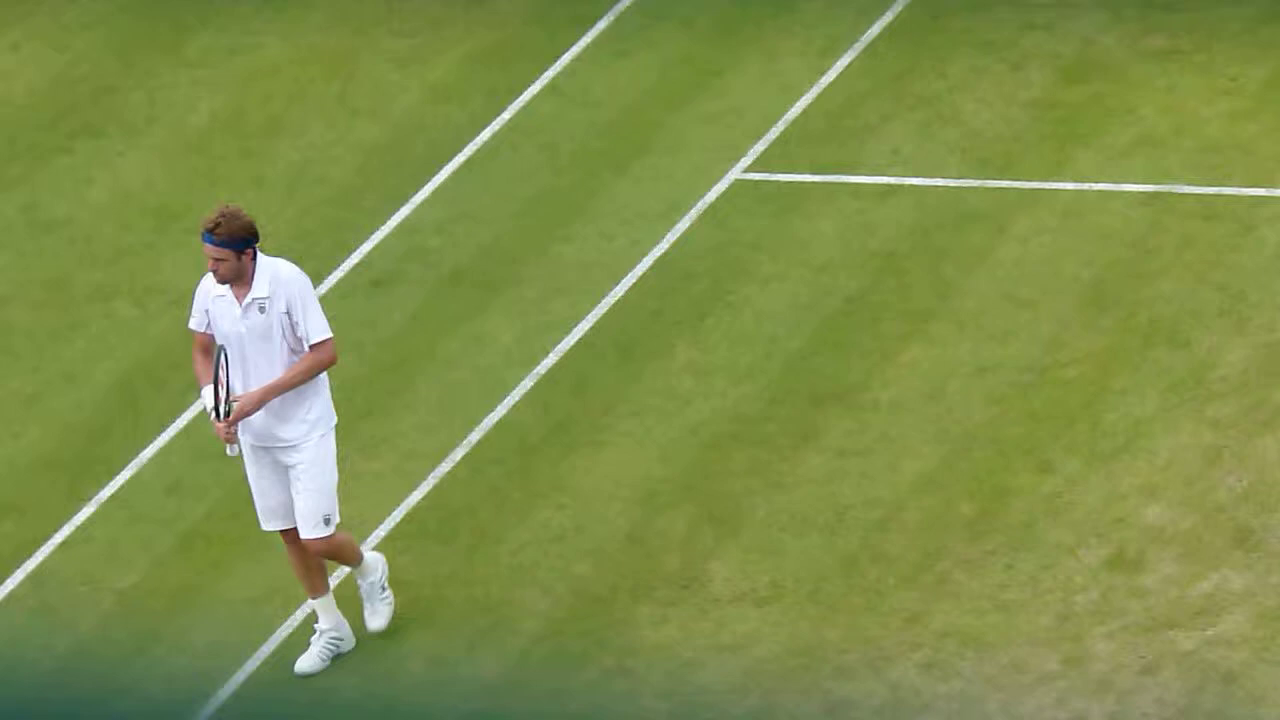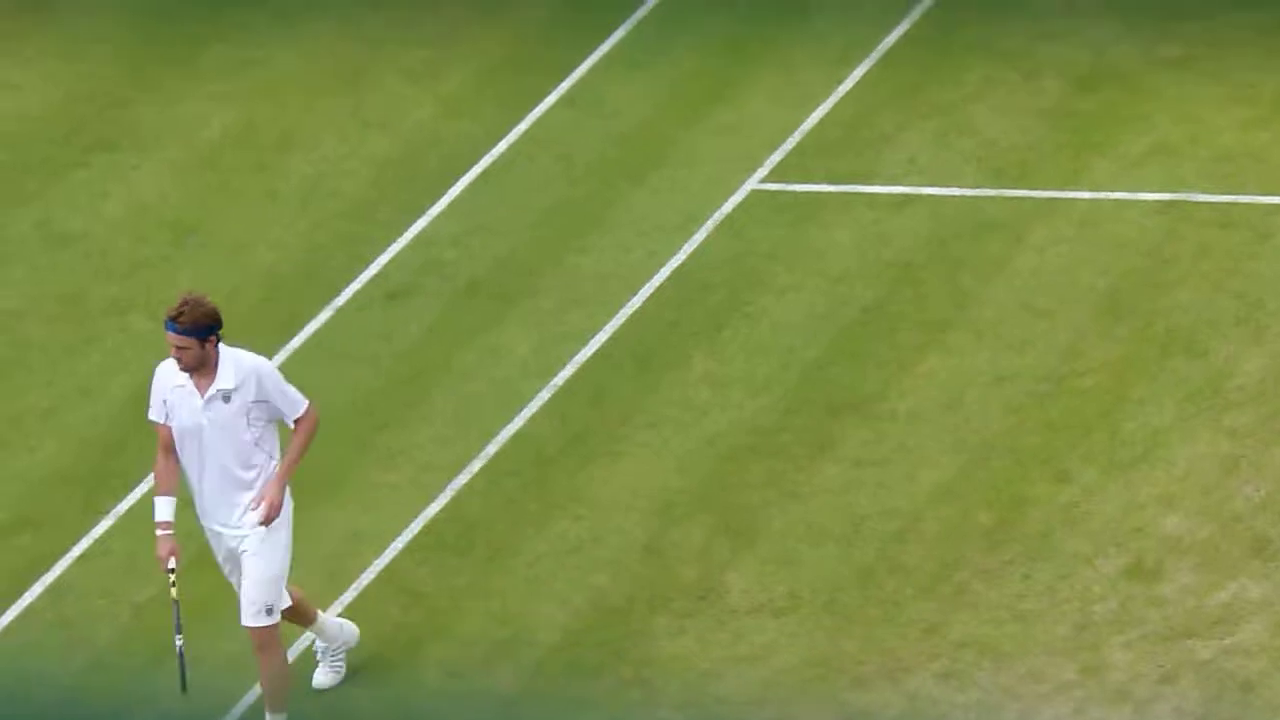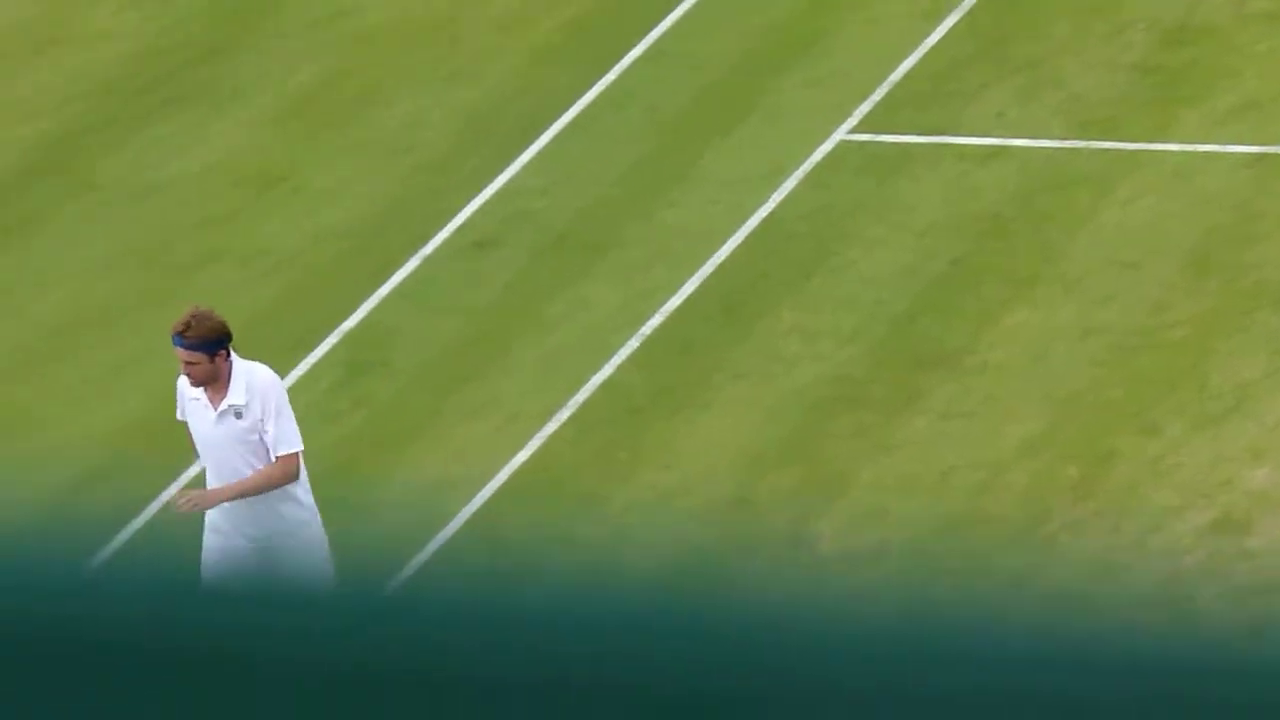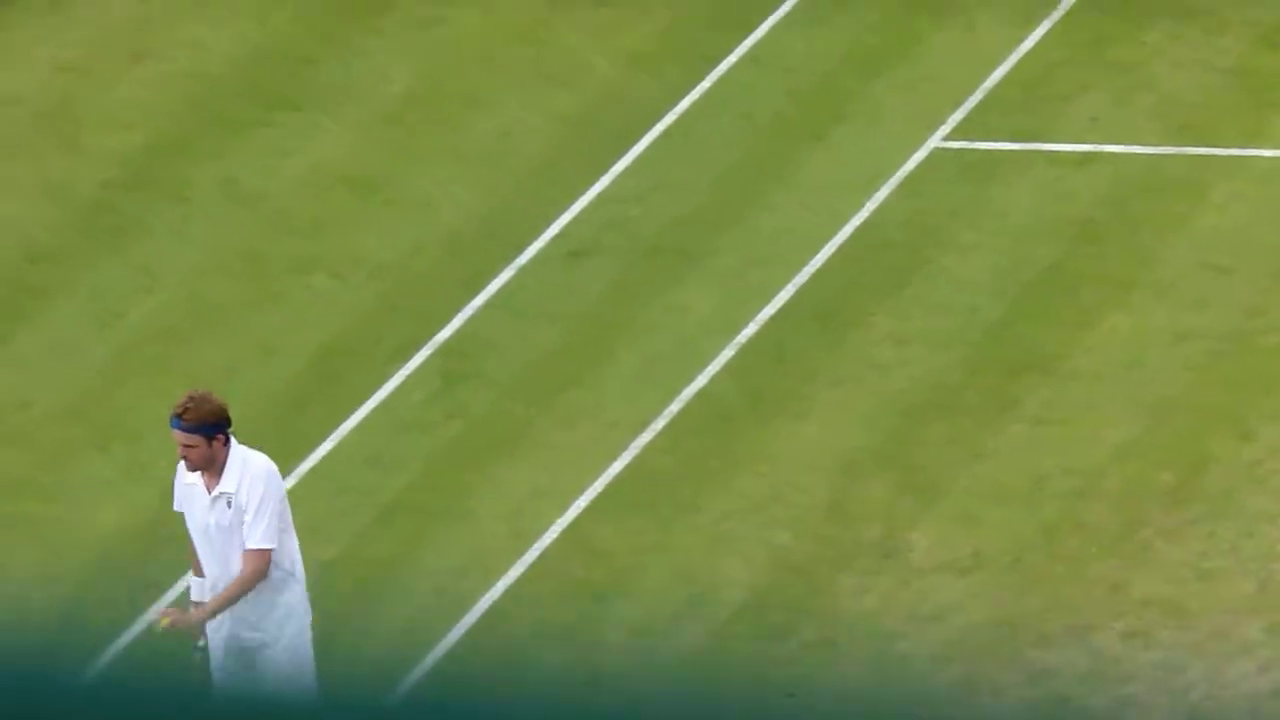
dt=0.4s
person 1, frame 1
left shoulder: (288, 280)
right shoulder: (209, 289)
left elbow: (325, 354)
right elbow: (202, 351)
left wrist: (263, 394)
right wrist: (212, 403)
left hip: (306, 430)
right hip: (257, 436)
left knee: (319, 538)
right knee: (290, 535)
left ankle: (370, 567)
right ankle: (331, 627)
person 1, frame 2
left shoulder: (255, 371)
right shoulder: (165, 377)
left elbow: (306, 419)
right elbow: (167, 454)
left wrist: (278, 481)
right wrist: (164, 526)
left hip: (263, 517)
right hip: (215, 520)
left knee: (261, 628)
right knee: (270, 599)
right ankle: (332, 633)
person 1, frame 3
left shoulder: (264, 385)
right shoulder: (186, 387)
left elbow: (289, 468)
left wrist: (217, 494)
left hip: (288, 524)
right hip: (227, 530)
person 1, frame 4
left shoulder: (259, 474)
right shoulder: (186, 473)
left elbow: (258, 566)
left wrist: (200, 615)
right wrist: (198, 600)
left hip: (277, 621)
right hip: (224, 621)
